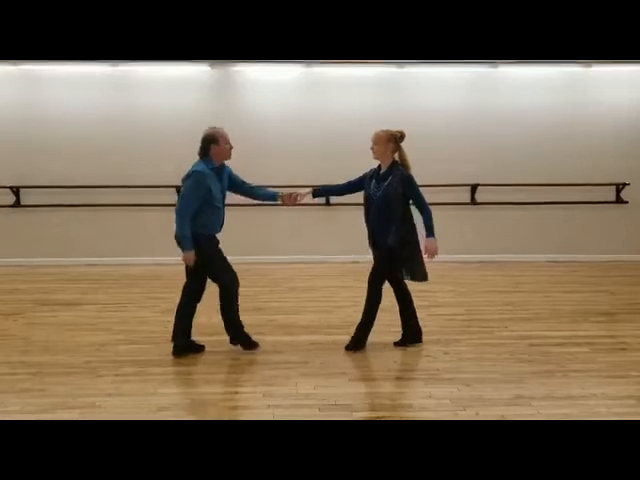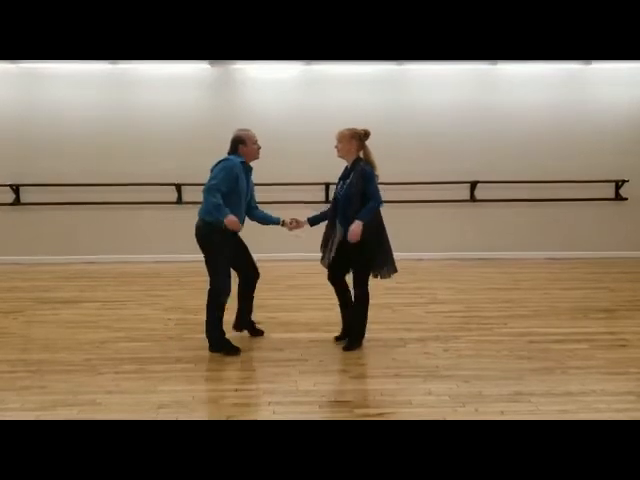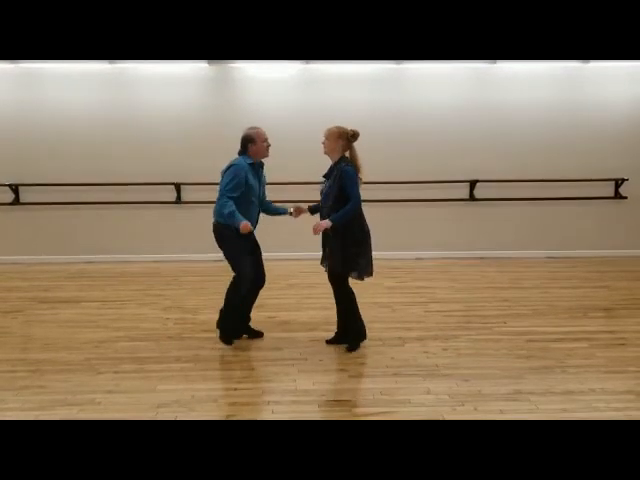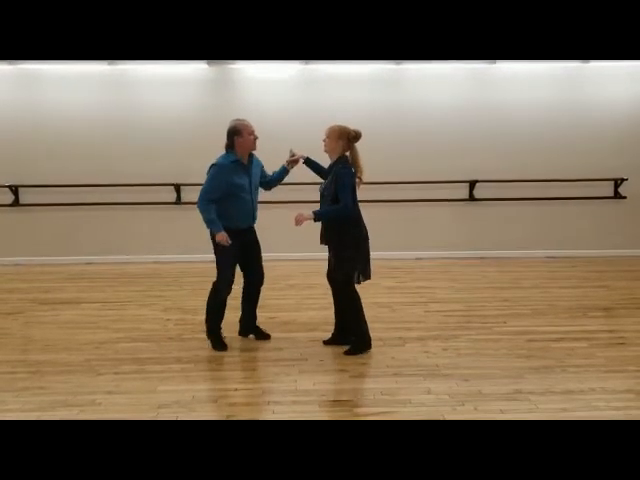
dt=0.7s
person 1, frame 1
left shoulder: (222, 171)
right shoulder: (199, 174)
left elbow: (246, 189)
right elbow: (183, 212)
left wrist: (279, 197)
right wrist: (187, 247)
left hip: (203, 238)
right hip: (196, 240)
left knee: (194, 288)
right knee: (229, 282)
left ankle: (181, 342)
right ankle: (237, 334)
person 1, frame 2
left shoulder: (247, 174)
right shoulder: (229, 166)
left elbow: (252, 210)
right elbow: (210, 192)
left wrist: (279, 221)
right wrist: (225, 215)
left hip: (228, 233)
right hip: (211, 231)
left knee: (251, 274)
right knee: (221, 284)
left ankle: (243, 320)
right ankle: (216, 339)
person 1, frame 3
left shoulder: (258, 170)
right shoulder: (239, 168)
left elbow: (262, 204)
right elbow: (224, 199)
left wrist: (287, 211)
right wrist: (239, 221)
left hip: (246, 232)
right hip: (228, 231)
left knee: (258, 278)
right knee: (245, 275)
left ankle: (239, 323)
right ankle: (226, 324)
person 1, frame 4
left shoulder: (255, 162)
right shoulder: (222, 167)
left elbow: (267, 183)
right elbow: (204, 201)
left wrist: (286, 168)
right wrist: (216, 229)
left hip: (247, 231)
right hip: (226, 234)
left knee: (255, 278)
right knee: (225, 282)
left ankle: (248, 324)
right ankle: (213, 331)
person 2, frame 1
left shoulder: (402, 176)
right shoulder: (372, 176)
left elbow: (423, 207)
right elbow: (343, 188)
left wrist: (430, 236)
right wrist: (311, 192)
left hip: (397, 242)
right hip: (381, 241)
left knee: (374, 283)
right knee: (396, 284)
left ankle: (360, 337)
right ankle: (412, 333)
person 2, frame 2
left shoulder: (364, 171)
right shoulder: (346, 173)
left elbow: (376, 200)
right elbow: (335, 209)
left wrist: (360, 221)
right wrist: (307, 222)
left hip: (364, 239)
right hip: (345, 238)
left knee: (360, 284)
right knee: (334, 276)
left ankle: (357, 335)
right ankle: (349, 327)
person 2, frame 3
left shoulder: (346, 170)
right shoulder: (335, 169)
left elbow: (355, 203)
left wrist: (329, 221)
right wrist: (310, 210)
left hip: (350, 236)
right hip: (338, 236)
left knee: (340, 281)
right knee: (336, 279)
left ankle: (357, 332)
right ankle: (345, 331)
person 2, frame 4
left shoulder: (344, 170)
right shoulder: (336, 167)
left elbow: (346, 207)
left wrist: (313, 215)
right wrist: (305, 160)
left hip: (349, 237)
right hip: (340, 236)
left knee: (345, 285)
right knee: (336, 281)
left ankle: (362, 339)
right ankle: (343, 333)
